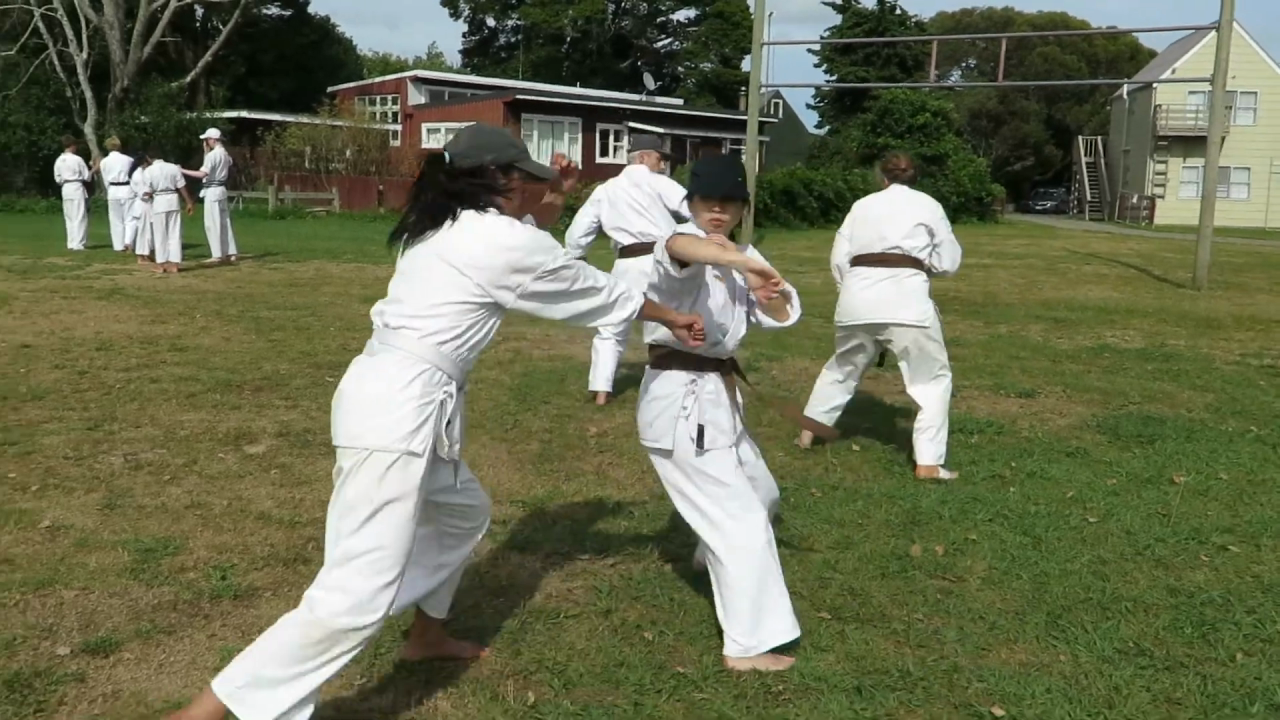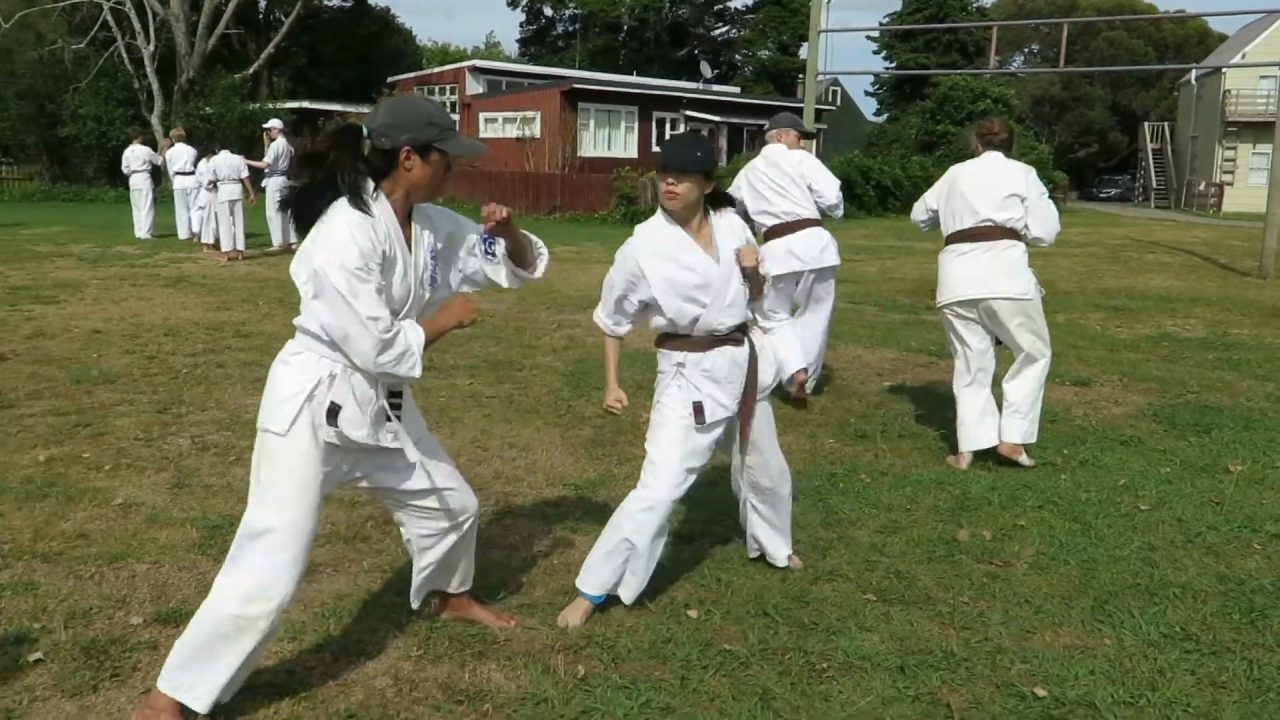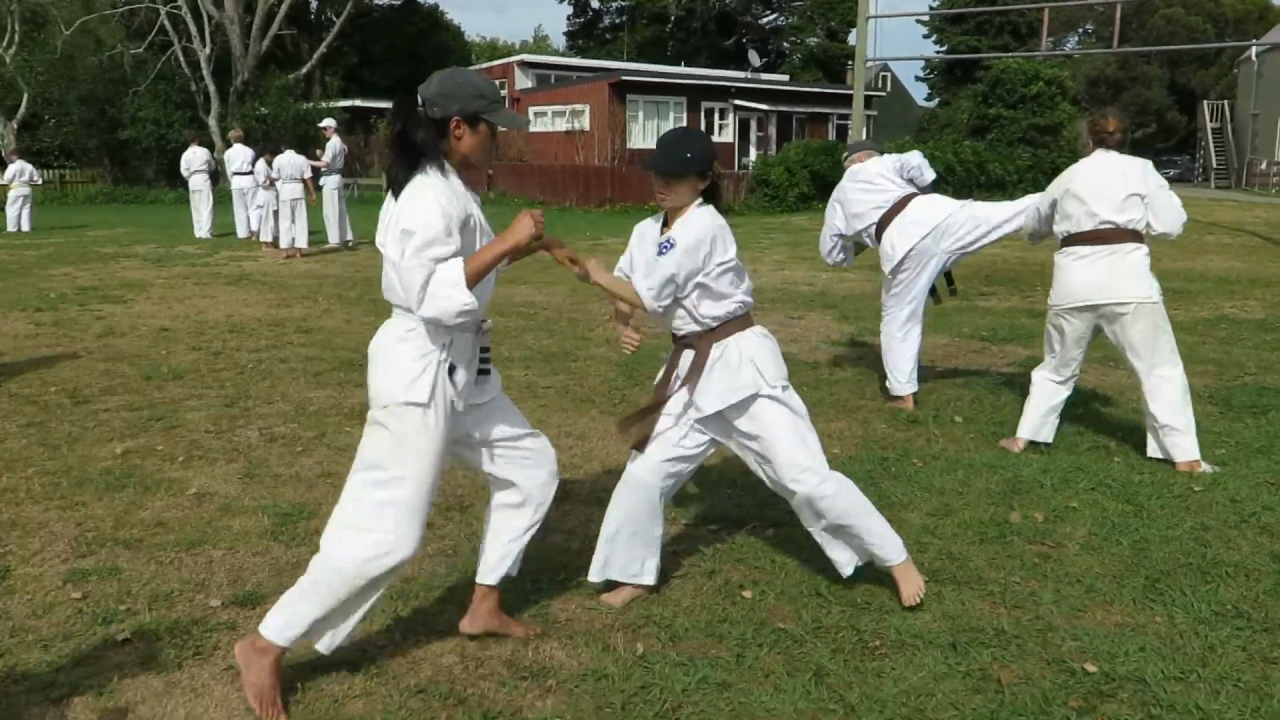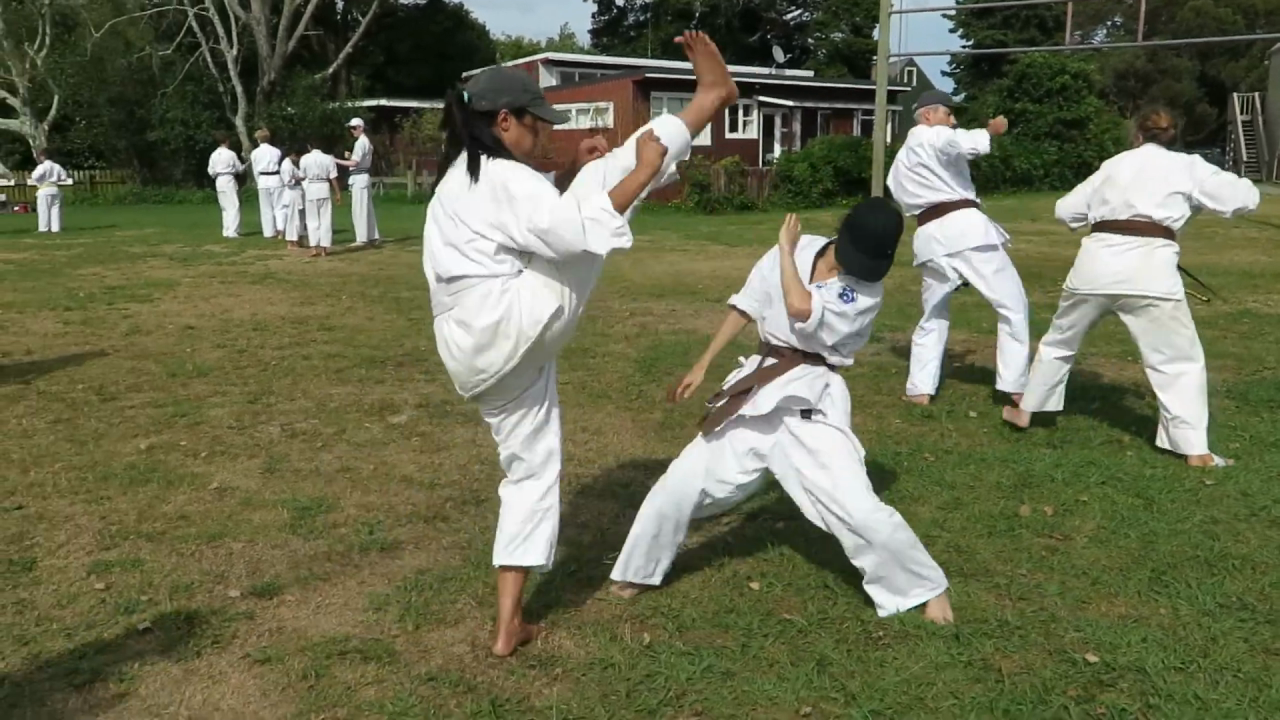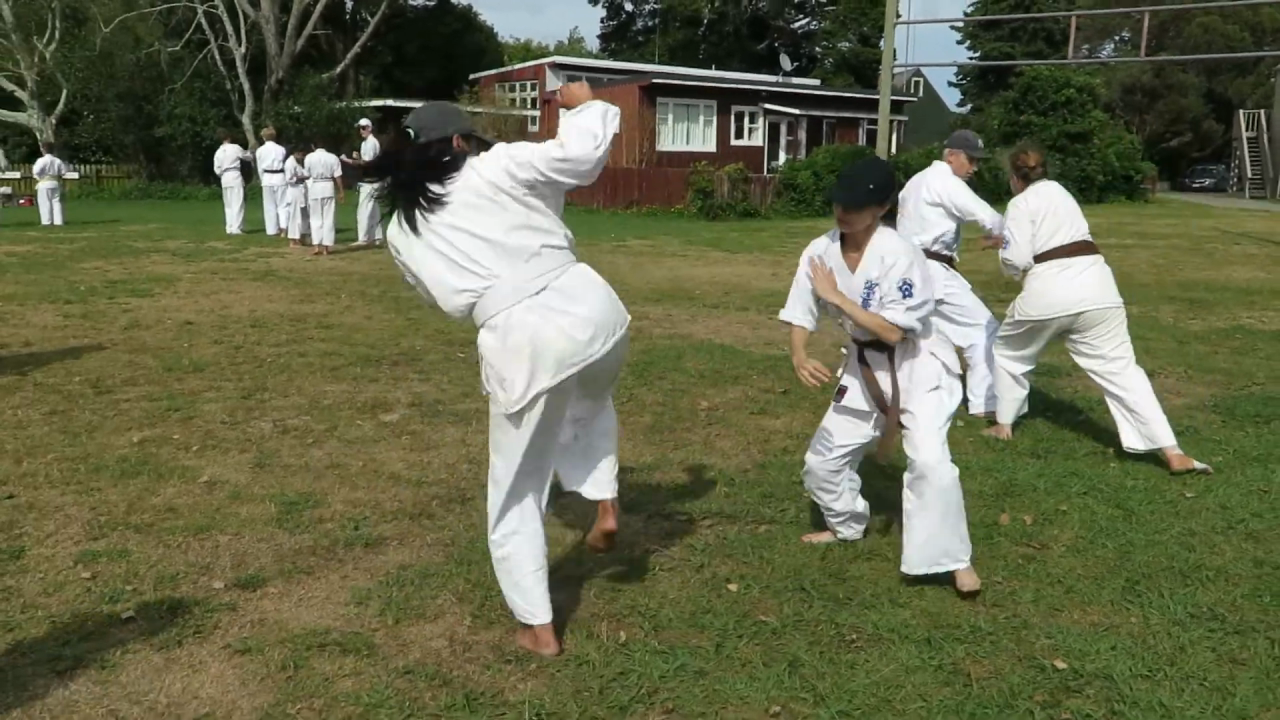
dt=0.4s
person 1, frame 1
left shoulder: (441, 231)
right shoulder: (510, 243)
right elbow: (591, 293)
left wrist: (544, 202)
right wrist: (672, 317)
left hip: (401, 406)
right hip: (395, 412)
left knee: (461, 514)
right knee: (354, 593)
left ankle: (423, 633)
person 1, frame 2
left shoulder: (431, 224)
right shoulder: (345, 232)
left elbow: (514, 262)
right elbow: (383, 349)
left wrist: (506, 231)
right wrist: (446, 319)
left hip: (377, 406)
right hip: (308, 405)
left knee: (449, 504)
right knee: (267, 573)
left ankle: (451, 597)
person 1, frame 3
left shoulder: (445, 186)
right shoulder: (429, 194)
right elbow: (433, 294)
left wrist: (516, 244)
right wrist: (505, 242)
left hip: (460, 367)
right hip: (421, 371)
left knee: (529, 468)
right knee: (390, 541)
left ankle: (486, 606)
right ankle: (264, 648)
person 1, frame 4
left shoulder: (464, 180)
right shoulder: (505, 179)
left elbow: (537, 219)
right elbow: (586, 230)
left wrist: (577, 171)
right wrist: (638, 174)
left hip: (475, 353)
right hip: (519, 319)
left knee: (530, 470)
left ankle: (509, 624)
person 1, frame 5
left shoulder: (402, 229)
right shoulder: (502, 166)
right elbow: (587, 145)
right wrist: (586, 102)
left hip: (520, 347)
right hip: (589, 318)
left knee: (515, 491)
right knee: (586, 400)
left ankle: (539, 628)
right ankle: (604, 505)
person 2, frame 1
left shoulder: (736, 253)
right shoulder: (689, 245)
left elbow: (782, 311)
right elbow: (675, 246)
left wrist: (760, 280)
right wrist: (744, 259)
left hip: (713, 395)
right hip: (676, 404)
left knee: (754, 495)
right knee: (736, 519)
left ankle: (712, 558)
right ankle: (750, 645)
person 2, frame 2
left shoulder: (731, 223)
right shoulder: (641, 243)
left elbow: (751, 296)
right elbow: (612, 316)
left wrist: (753, 271)
right wrist: (611, 382)
left hip: (739, 364)
right hip: (685, 377)
left knee: (765, 470)
right knee: (661, 489)
left ankle: (773, 545)
right ankle: (594, 588)
person 2, frame 3
left shoulder: (702, 228)
right shoulder: (646, 232)
left elbow: (643, 295)
right elbow: (629, 293)
left wrist: (597, 275)
right wrist: (624, 315)
left hip: (738, 364)
right hip: (689, 374)
left knee: (805, 477)
right knee: (644, 474)
left ankle: (894, 558)
right ankle: (632, 574)
person 2, frame 4
left shoulder: (867, 289)
right shoulder: (791, 252)
left elbow: (802, 314)
right elbow: (746, 307)
left wrist: (785, 254)
right wrist: (702, 366)
left hip: (812, 401)
right hip: (754, 391)
left knee: (853, 507)
right knee: (684, 481)
left ankle: (928, 588)
right ankle: (640, 570)
person 2, frame 5
left shoulder: (900, 256)
right shoulder: (820, 253)
left elbow: (902, 332)
right elbow: (799, 323)
left wrist: (839, 299)
right wrist: (800, 358)
left hip: (919, 365)
right hip: (866, 367)
left knee: (929, 462)
right knee: (824, 459)
left ankle: (951, 560)
right ankle: (849, 523)
person 3, frame 1
left shoulder: (862, 206)
right shoulder: (928, 205)
left elbow: (840, 263)
right elbow: (948, 262)
left hip: (858, 297)
right hip: (905, 297)
left knee: (843, 366)
right knee: (932, 379)
left ankle: (809, 432)
right ankle: (927, 463)
person 3, frame 2
left shoulder: (955, 174)
right shoulder: (1023, 174)
left elbow: (920, 214)
right elbow: (1044, 231)
left hip: (957, 274)
right hip: (1003, 270)
left knee: (971, 366)
right knee: (1033, 354)
left ankle: (966, 451)
right ankle: (1011, 440)
person 3, frame 3
left shoulder: (1069, 177)
right shoulder: (1141, 169)
left elbow: (1034, 225)
right elbow: (1171, 224)
left hip: (1074, 278)
right hip: (1125, 275)
left knee: (1059, 364)
right knee: (1160, 367)
left ankle: (1022, 437)
right ankle: (1185, 456)
person 3, frame 4
left shoulder: (1114, 165)
right shoulder: (1188, 166)
left elbow: (1067, 211)
right elbow: (1245, 197)
left wrist: (1095, 209)
right wrist: (1198, 197)
left hip: (1097, 263)
right hip: (1151, 268)
left knee: (1061, 339)
right knee: (1180, 359)
left ankle: (1024, 409)
right ankle: (1195, 450)
person 3, frame 5
left shoulder: (1022, 203)
right shoulder: (1060, 194)
left elbow: (1017, 260)
left wrist: (1005, 251)
right wrist: (1005, 243)
left hip: (1048, 291)
right hip: (1095, 285)
left knee: (1007, 349)
right knee: (1120, 370)
left ankle: (1004, 424)
right ankle: (1173, 453)
person 4, frame 1
left shoulder: (604, 191)
right shoulder: (658, 183)
left elbow: (577, 233)
right elbow: (691, 209)
left hip: (629, 268)
left knee: (611, 332)
left ankle: (601, 390)
person 4, frame 2
left shoulder: (748, 173)
right shoulder: (802, 159)
right elbow: (832, 197)
right wrist: (826, 214)
left hip: (778, 251)
right hip: (815, 242)
left knee: (774, 321)
right knee: (813, 316)
left ankle: (794, 371)
right ankle: (805, 377)
person 4, frame 3
left shoulder: (836, 200)
right shoulder: (875, 164)
left elbow: (832, 255)
right elbow: (913, 162)
left wrist: (858, 244)
right wrist: (921, 189)
left hip: (900, 239)
right hip: (935, 213)
left knee: (898, 321)
right knee: (1010, 214)
left ankle: (904, 394)
person 4, frame 4
left shoulder: (900, 161)
right shoulder: (932, 137)
left elbow: (904, 203)
right elbow: (954, 144)
right wrist: (990, 130)
left hip: (929, 238)
right hip: (967, 228)
left knee: (933, 317)
right knee: (1013, 305)
left ankle: (919, 389)
right ankle: (1014, 385)
person 4, frame 5
left shoulder: (920, 180)
right shoulder: (946, 181)
right elbow: (983, 214)
right hip: (930, 271)
right knee: (981, 327)
right ankle: (984, 403)
